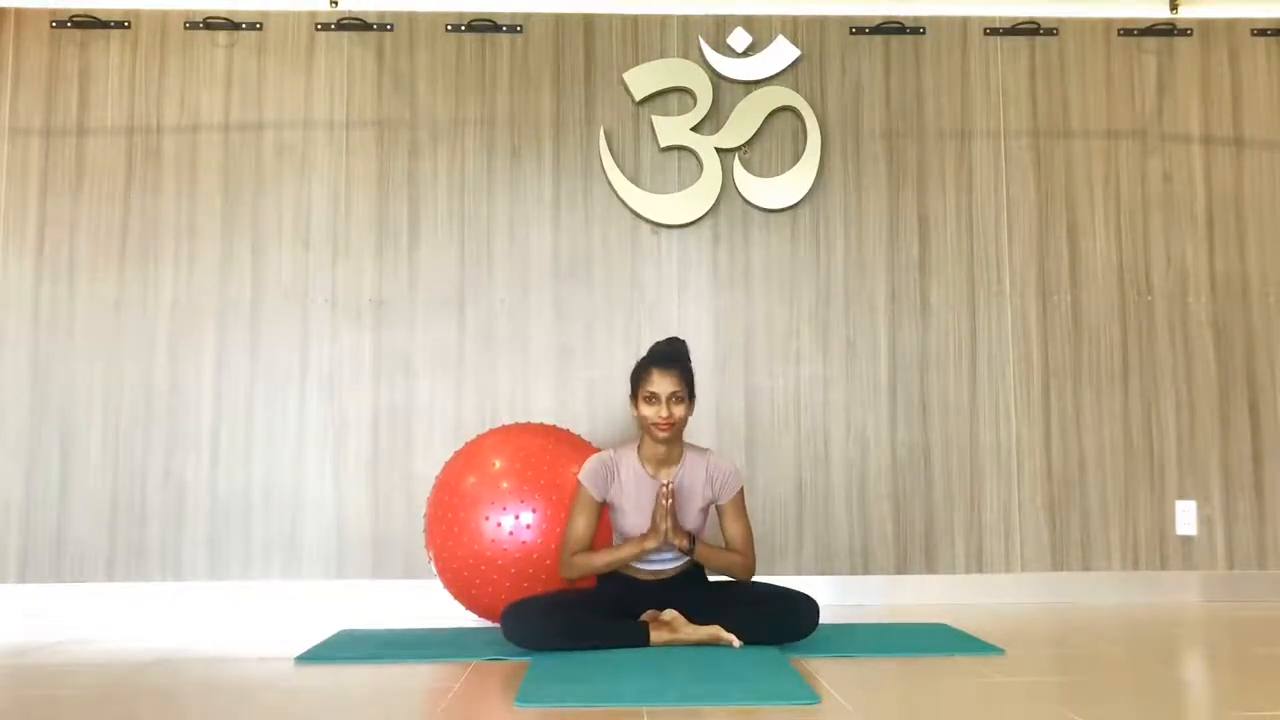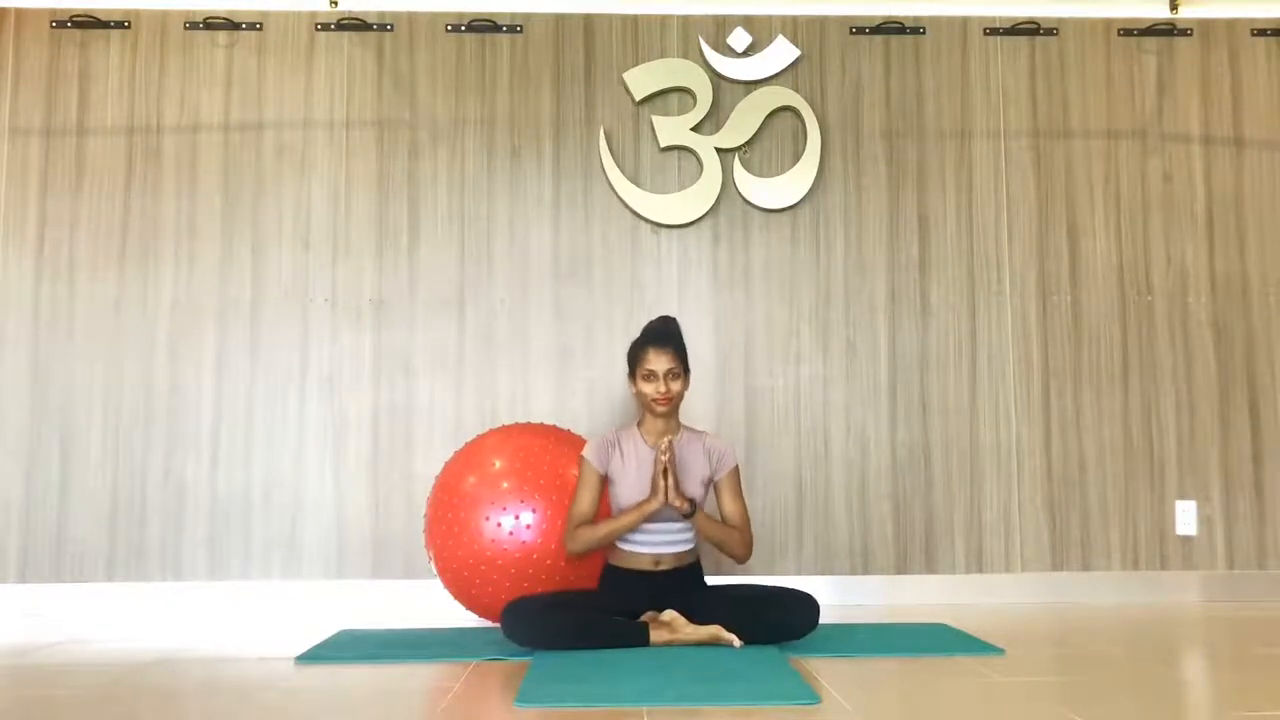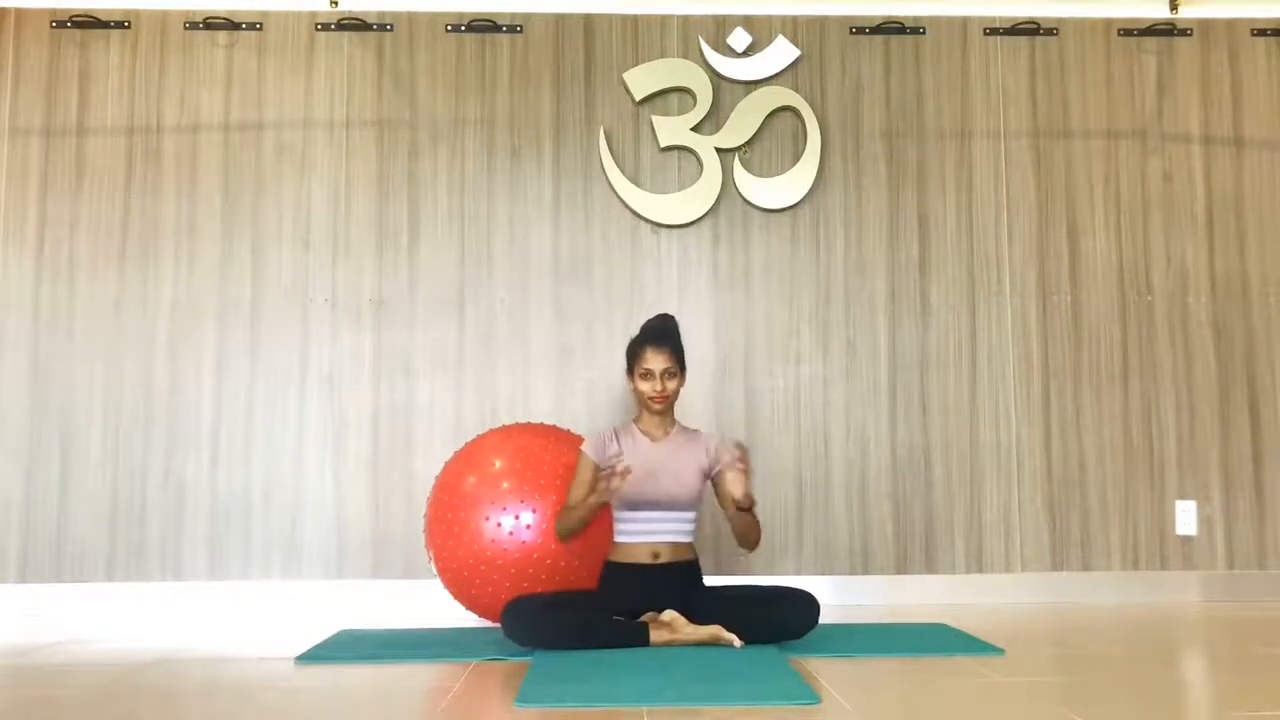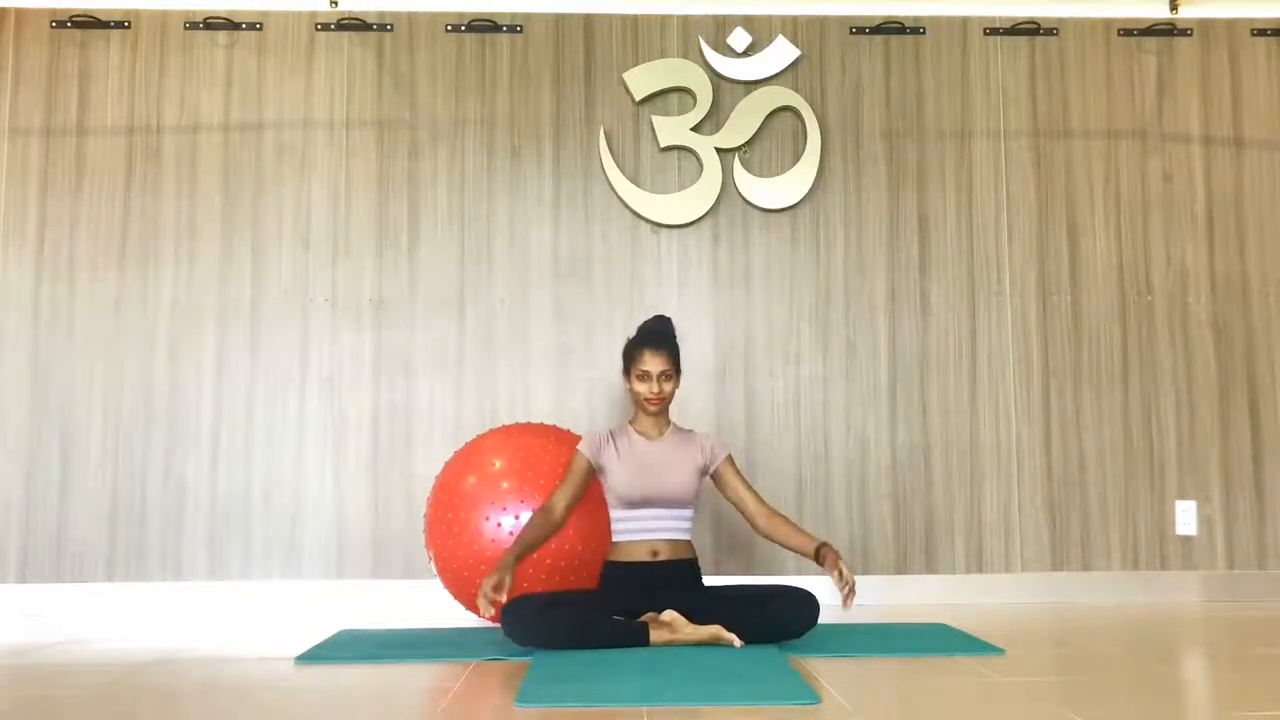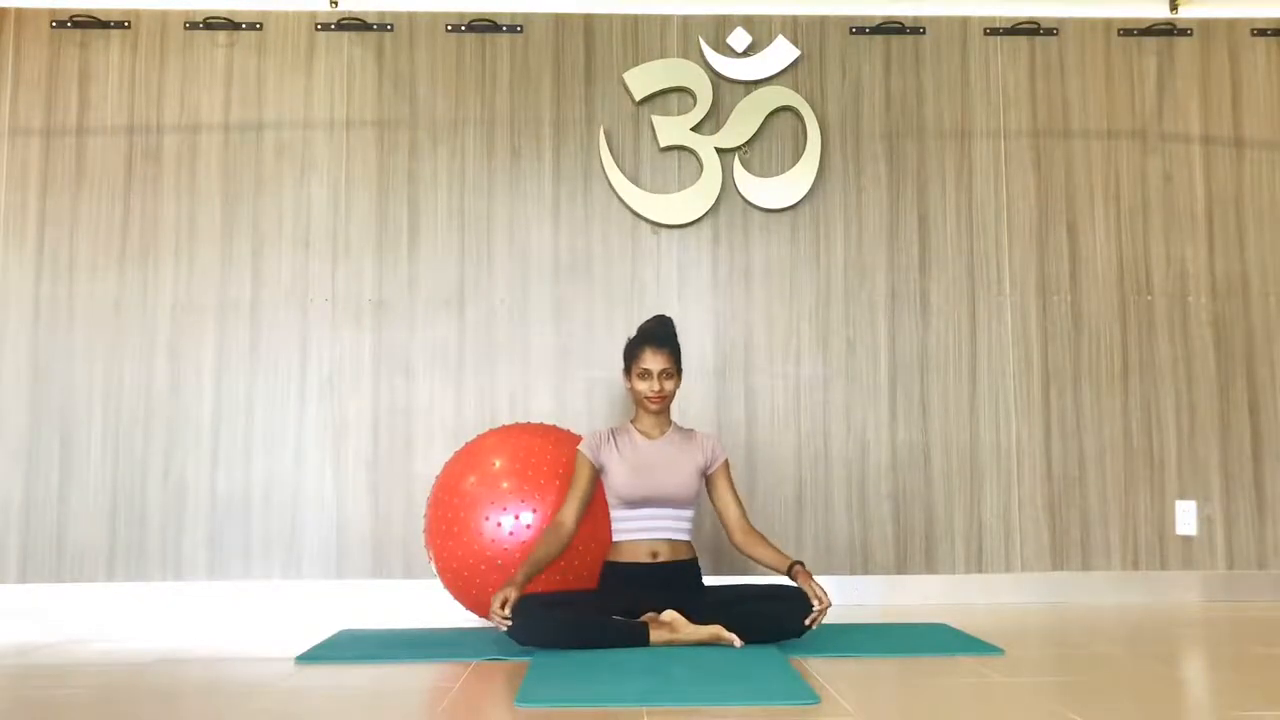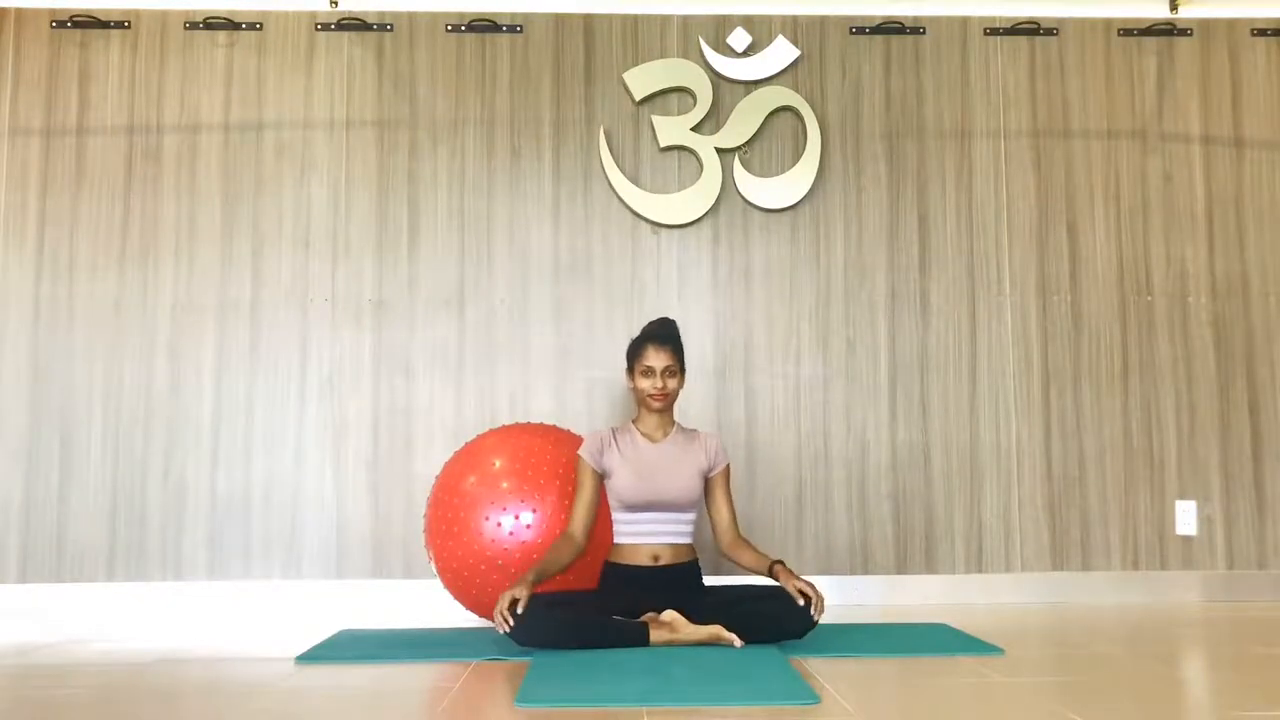
dt=0.4s
person 1, frame 1
left shoulder: (716, 470)
right shoulder: (604, 467)
left elbow: (744, 566)
right elbow: (571, 565)
left wrist: (683, 539)
right wrist: (649, 540)
left hip: (689, 591)
right hip: (621, 593)
left knee: (802, 612)
right knee: (518, 620)
right ankle: (667, 633)
person 1, frame 2
left shoulder: (714, 451)
right shoulder: (605, 448)
left elbow: (741, 549)
right elbow: (575, 542)
left wrist: (684, 503)
right wrist: (652, 501)
left hip: (687, 589)
right hip: (620, 589)
left knee: (802, 610)
right knee: (518, 618)
right ankle: (667, 633)
person 1, frame 3
left shoulder: (707, 447)
right shoulder: (603, 445)
left elbow: (748, 541)
right elbow: (565, 528)
left wrist: (742, 500)
right wrist: (599, 496)
left hip: (686, 587)
right hip: (620, 586)
left knee: (801, 608)
right knee: (518, 616)
left ankle: (638, 628)
right ankle: (667, 633)
person 1, frame 4
left shoulder: (702, 446)
right shoulder: (600, 445)
left elbow: (761, 514)
right elbow: (554, 510)
left wrist: (822, 550)
right wrist: (508, 562)
left hip: (686, 586)
right hip: (619, 587)
left knee: (802, 606)
right knee: (520, 616)
left ankle: (636, 629)
right ankle: (667, 633)
person 1, frame 5
left shoulder: (704, 447)
right shoulder: (600, 444)
left elbow: (740, 530)
right elbow: (565, 524)
left wrist: (795, 569)
right wrist: (519, 578)
left hip: (685, 586)
right hip: (620, 587)
left knee: (799, 606)
right knee: (522, 617)
left ankle: (633, 629)
right ankle: (672, 633)
person 1, frame 6
left shoulder: (707, 447)
right shoulder: (601, 445)
left elbow: (728, 538)
right elbow: (575, 535)
left wrist: (778, 570)
right wrist: (529, 579)
left hip: (686, 588)
right hip: (620, 588)
left knee: (797, 610)
right knee: (523, 618)
left ankle: (634, 628)
right ankle: (673, 633)
